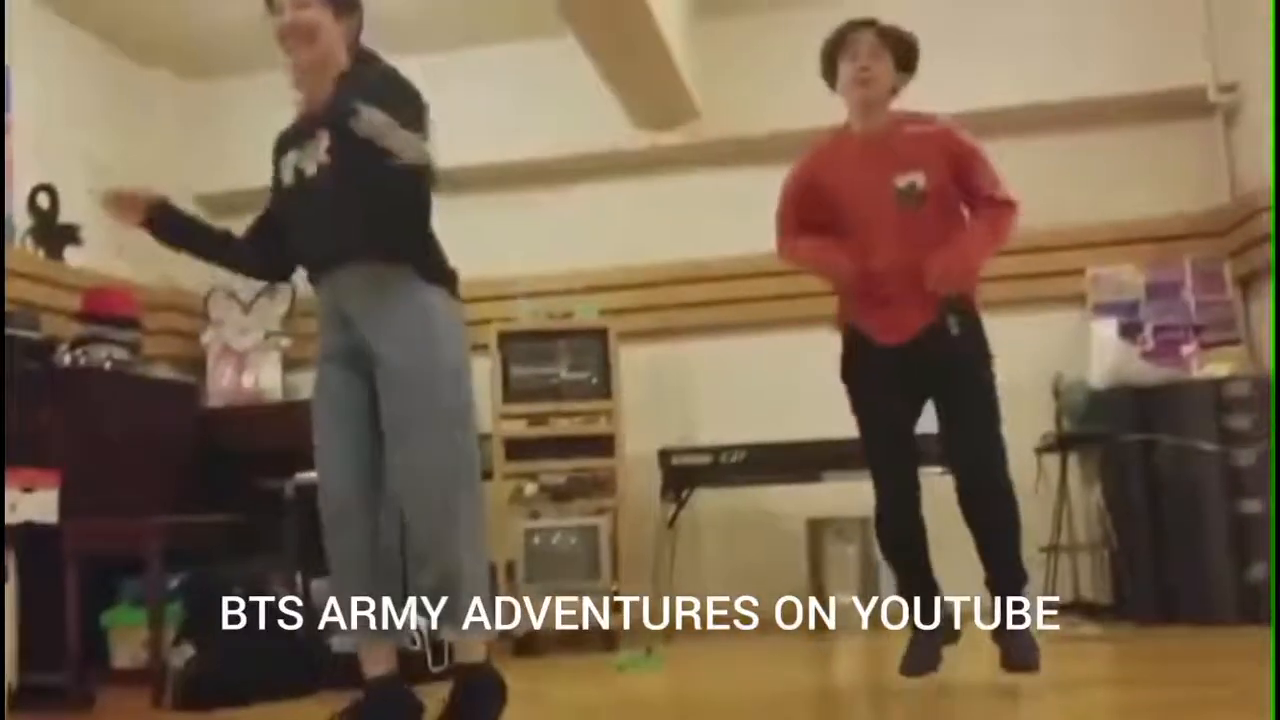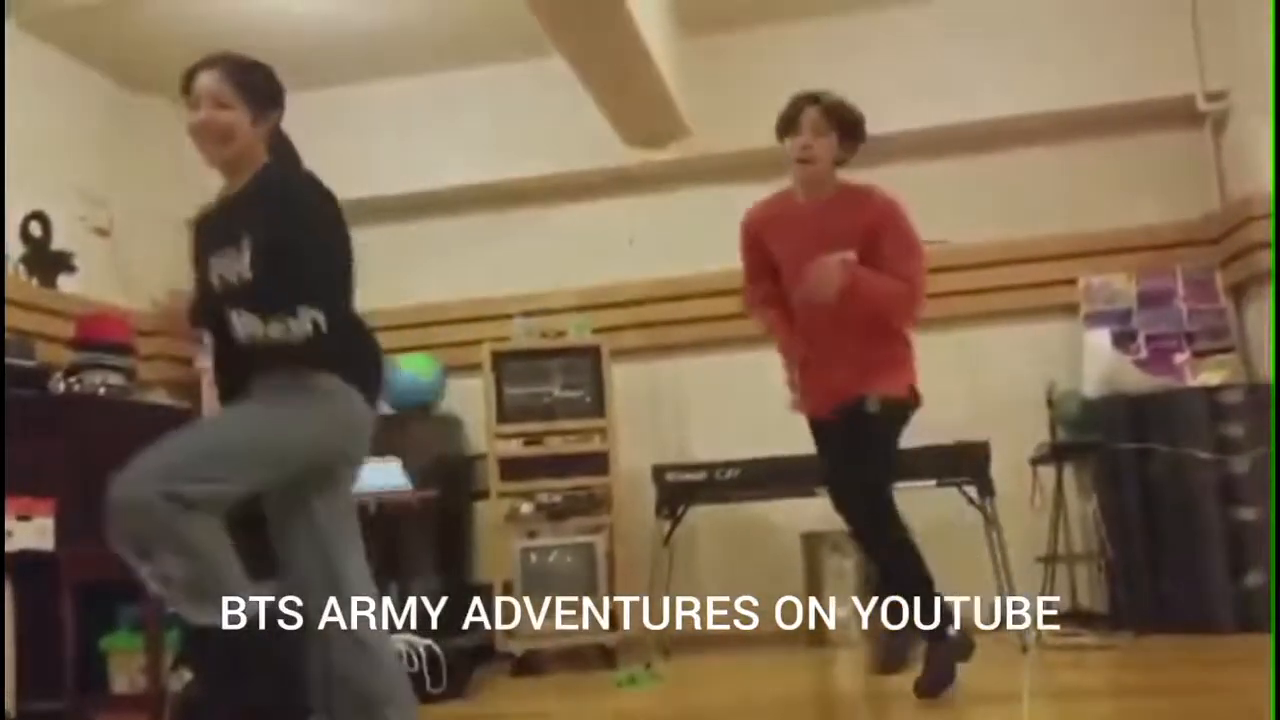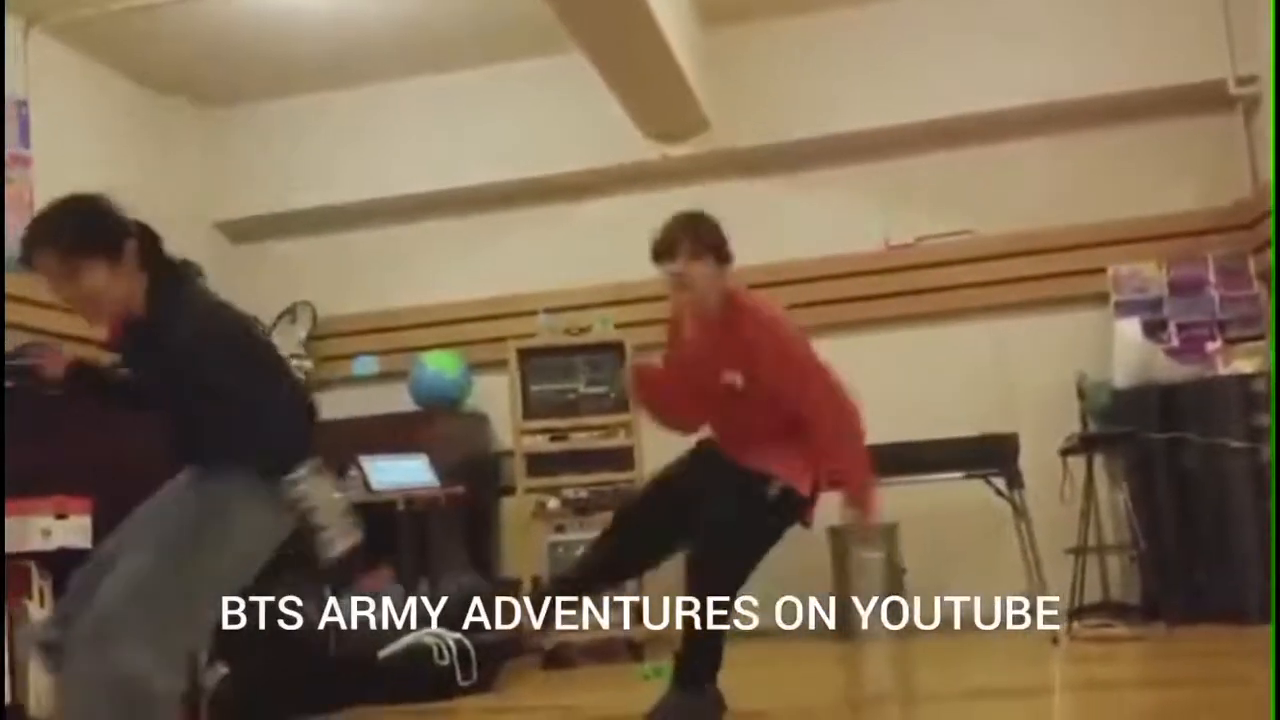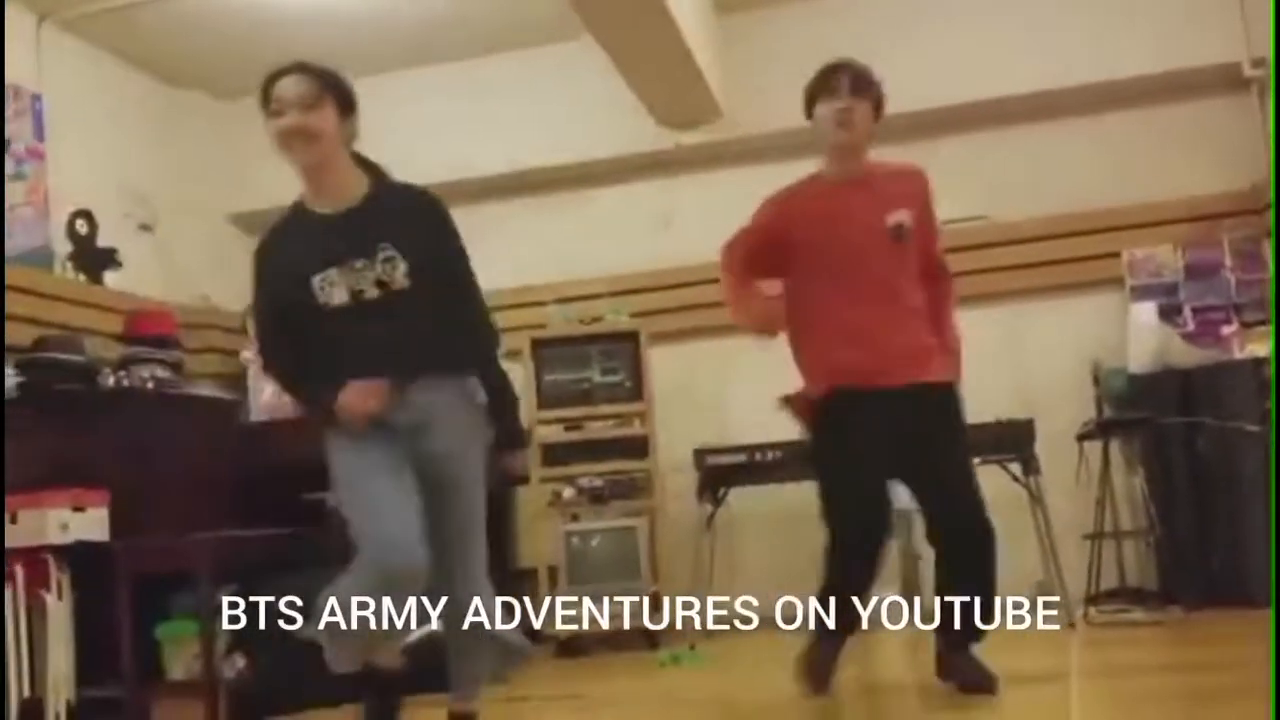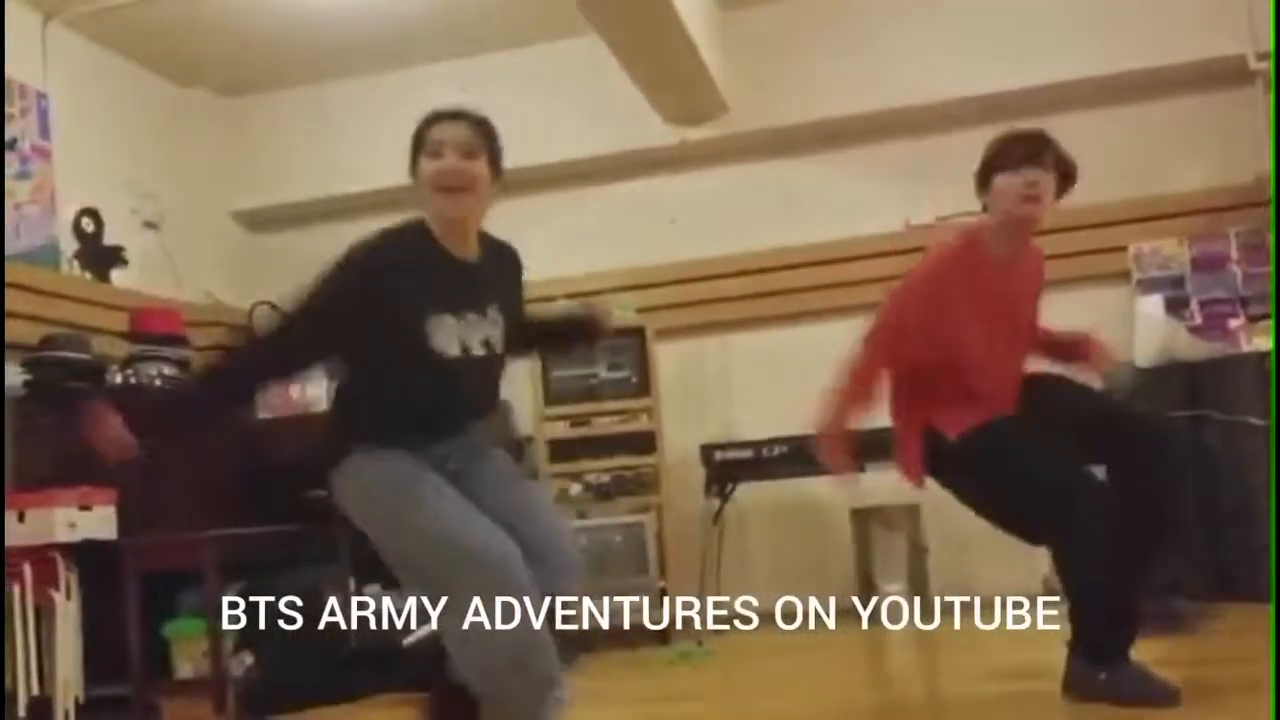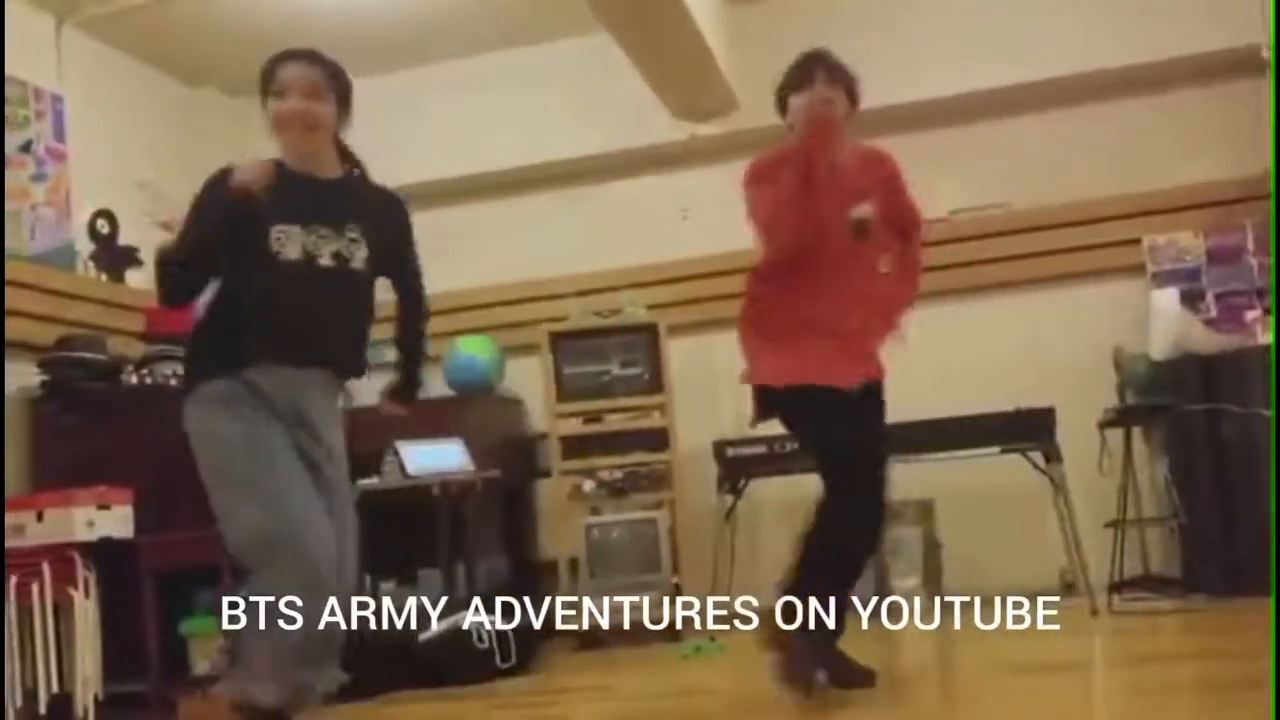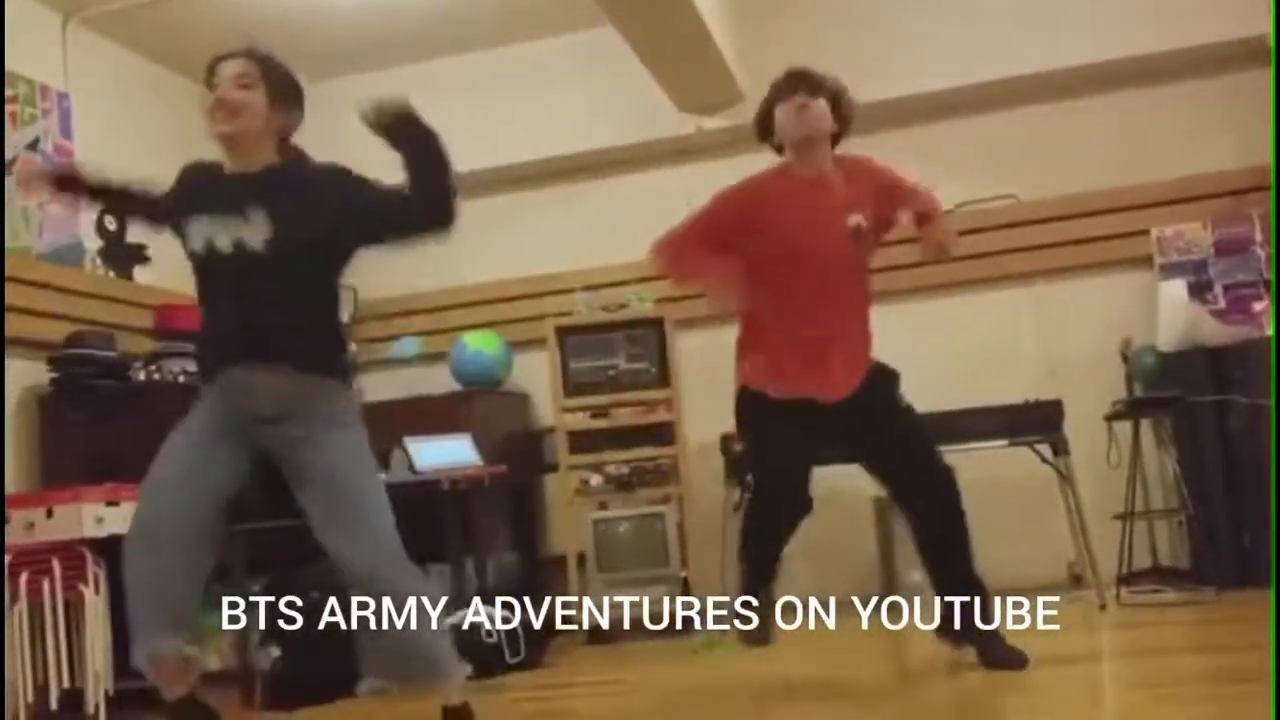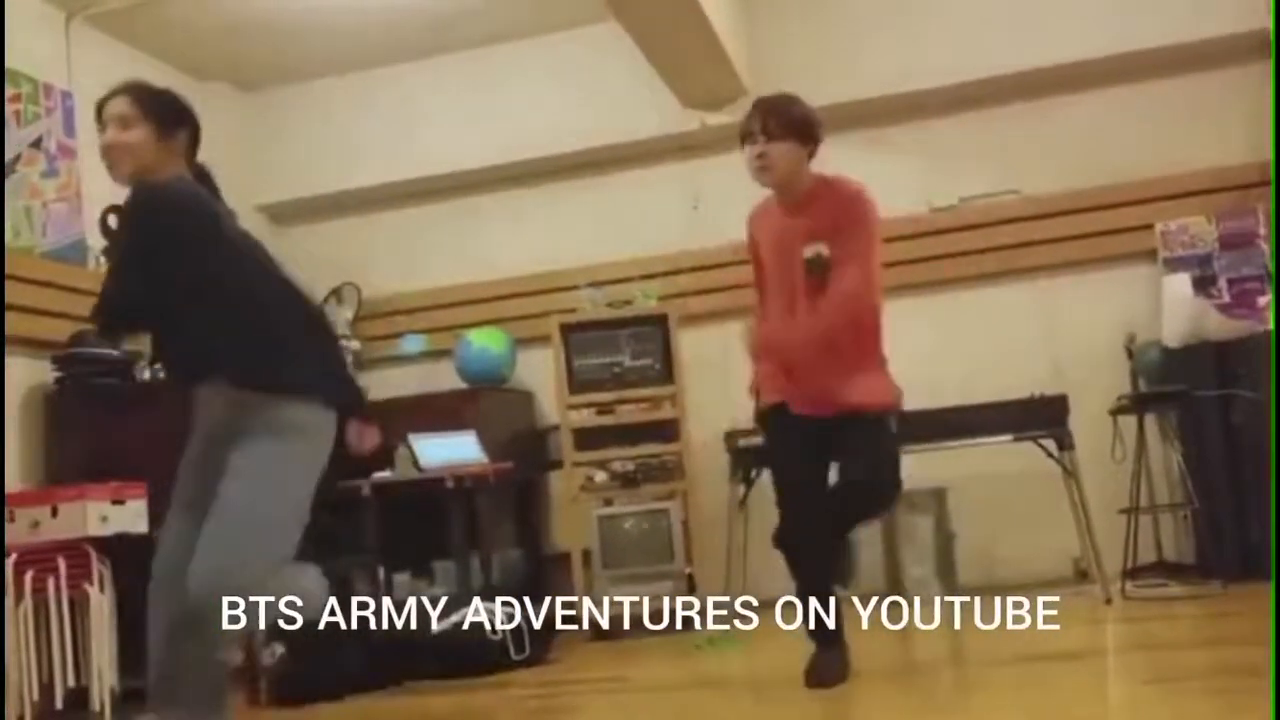
dt=0.5s
person 1, frame 1
left shoulder: (377, 88)
right shoulder: (291, 143)
left elbow: (419, 154)
right elbow: (265, 257)
left wrist: (340, 108)
right wrist: (159, 219)
left hip: (408, 303)
right hip: (338, 321)
left knee: (433, 493)
right knee: (346, 505)
person 1, frame 2
left shoulder: (299, 200)
right shoulder: (214, 224)
left elbow: (325, 318)
left wrist: (205, 316)
left hip: (323, 392)
right hip: (279, 395)
left knee: (141, 491)
right knee: (326, 592)
left ankle: (232, 632)
person 1, frame 3
left shoulder: (196, 329)
right shoulder: (142, 321)
left elbow: (295, 432)
right wrist: (73, 376)
left hip: (261, 484)
right hip: (216, 476)
left knee: (132, 632)
right knee: (89, 613)
person 1, frame 4
left shoulder: (414, 211)
right shoulder: (282, 247)
left elbow: (470, 314)
right elbow: (279, 353)
left wrist: (505, 418)
right wrist: (330, 396)
left hip: (447, 404)
right hip: (360, 424)
left knee: (461, 577)
right knee: (393, 561)
right ankle: (376, 666)
person 1, frame 5
left shoulder: (502, 264)
right shoulder: (386, 265)
right elbow: (284, 347)
left wrist: (579, 327)
right wrist: (161, 423)
left hip: (469, 447)
right hip: (384, 458)
left knee: (555, 563)
right knee: (499, 577)
person 1, frame 6
left shoulder: (378, 208)
right shoulder: (235, 189)
left elbow: (408, 292)
right elbow: (175, 288)
left wrist: (410, 375)
right wrist: (234, 202)
left hip: (316, 402)
right hip: (233, 395)
left knee: (332, 581)
right knee: (303, 554)
person 1, frame 7
left shoulder: (317, 190)
right shoulder: (199, 185)
left elbow: (432, 212)
left wrist: (412, 134)
right wrist: (83, 186)
left hip: (313, 400)
right hip: (226, 398)
left knee: (375, 562)
right knee: (158, 532)
person 1, frame 8
left shoulder: (153, 210)
right shoulder: (192, 215)
left elbow: (115, 317)
right elbow: (303, 314)
right wrist: (351, 407)
left hip: (280, 416)
right hip: (225, 417)
left knee: (215, 590)
right knee: (175, 597)
person 2, frame 1
left shoulder: (938, 139)
right shoulder: (820, 162)
left elbow: (997, 206)
right elbow: (791, 237)
left wrist: (957, 261)
right wrist: (837, 263)
left hip: (947, 324)
right hip: (871, 338)
left knee: (981, 469)
right knee: (893, 488)
right ankle: (927, 619)
person 2, frame 2
left shoulder: (876, 209)
right shoulder: (762, 222)
left elbow: (909, 298)
right elbow: (764, 300)
left wrist: (848, 282)
right wrist: (793, 351)
left hip: (878, 376)
right hip: (820, 386)
left knee: (861, 494)
right knee: (865, 513)
left ankle: (927, 625)
right ankle: (935, 624)
person 2, frame 3
left shoulder: (764, 329)
right shoulder: (681, 329)
left elbow: (833, 412)
right elbow: (684, 416)
left wrist: (855, 489)
right wrist: (647, 383)
left hip: (783, 464)
right hip: (726, 455)
left knee: (714, 563)
right knee: (634, 531)
right ankle: (563, 597)
person 2, frame 4
left shoulder: (909, 185)
right shoulder: (792, 207)
right elbow: (735, 268)
left wrist: (946, 340)
right wrist: (755, 309)
left hip: (923, 375)
right hip: (842, 386)
left knee: (965, 522)
right knee: (858, 526)
left ankle: (956, 644)
right ankle: (831, 632)
person 2, frame 5
left shoulder: (1027, 259)
right shoulder: (951, 267)
right elbow: (884, 341)
left wrist: (1077, 346)
right wrist: (836, 422)
left hip: (1007, 398)
right hip: (951, 426)
left knee: (1141, 446)
right knee: (1083, 515)
left ankle: (1125, 585)
right ankle: (1100, 660)
person 2, frame 6
left shoulder: (878, 170)
right shoulder: (769, 172)
left elbow: (907, 248)
right elbow: (781, 238)
left wrist: (884, 312)
right wrist: (811, 154)
left hip: (857, 361)
right hip: (791, 362)
left knee: (861, 500)
right knee: (857, 490)
left ankle: (813, 637)
right ankle: (805, 628)
person 2, frame 7
left shoulder: (865, 178)
right shoulder: (754, 198)
left elbow: (912, 198)
right elbow: (671, 249)
left wrist: (933, 222)
right wrist: (715, 275)
left hip: (854, 375)
right hip: (776, 386)
left knee: (931, 487)
right knee: (779, 505)
left ankle: (967, 618)
right ankle: (753, 598)
person 2, frame 8
left shoulder: (847, 202)
right shoulder: (761, 222)
left elbow: (860, 291)
left wrist: (794, 340)
right wrist: (766, 340)
left hip: (856, 386)
right hip: (787, 391)
left knee: (873, 489)
right knee: (800, 524)
left ankle: (824, 547)
right ankle: (826, 638)
